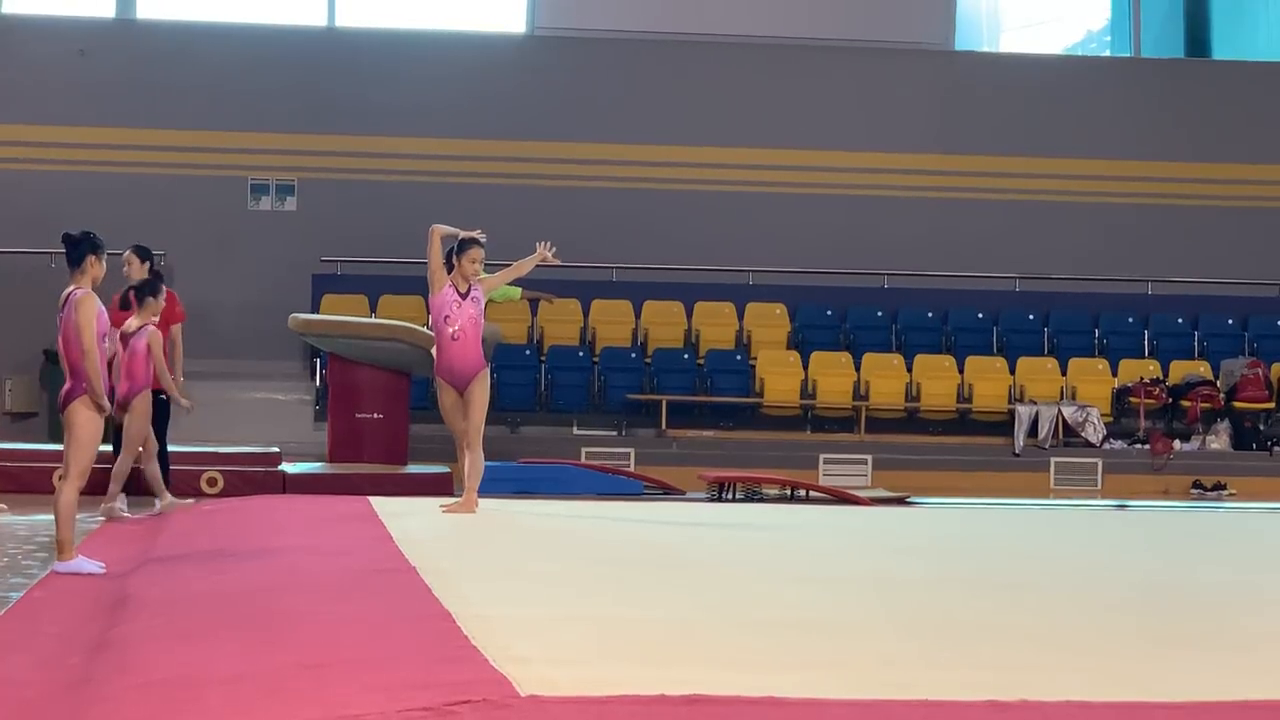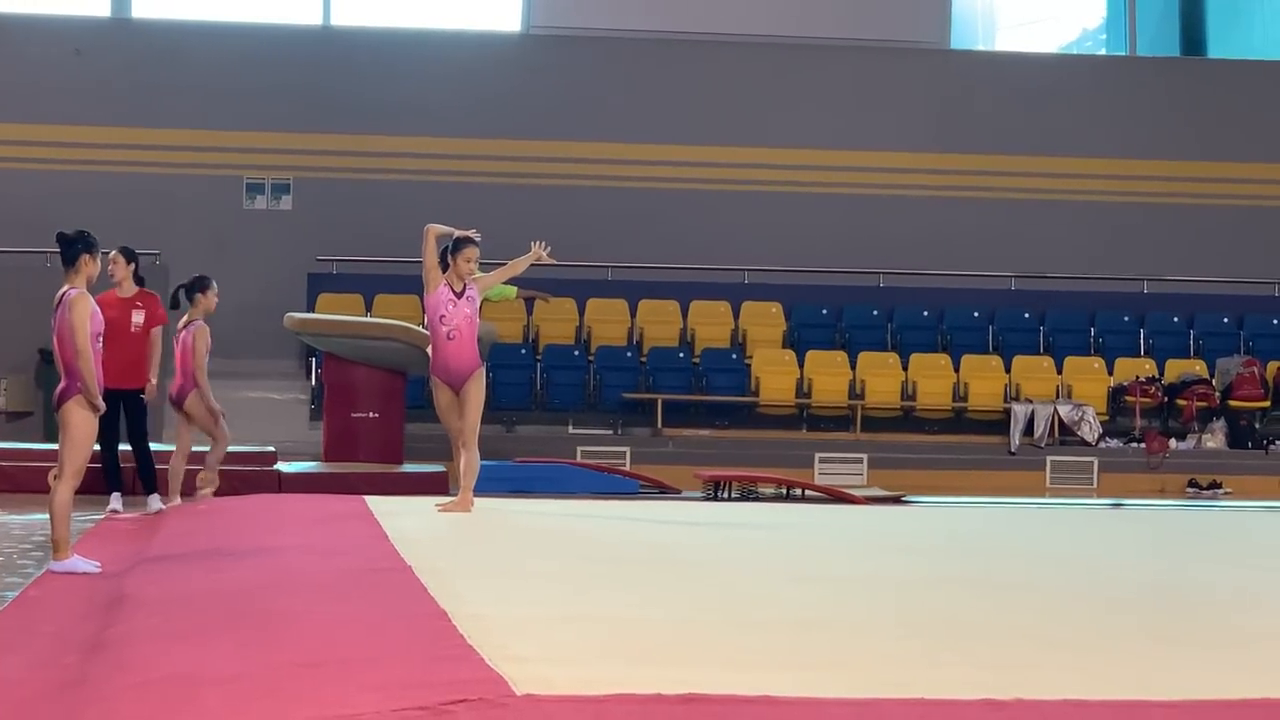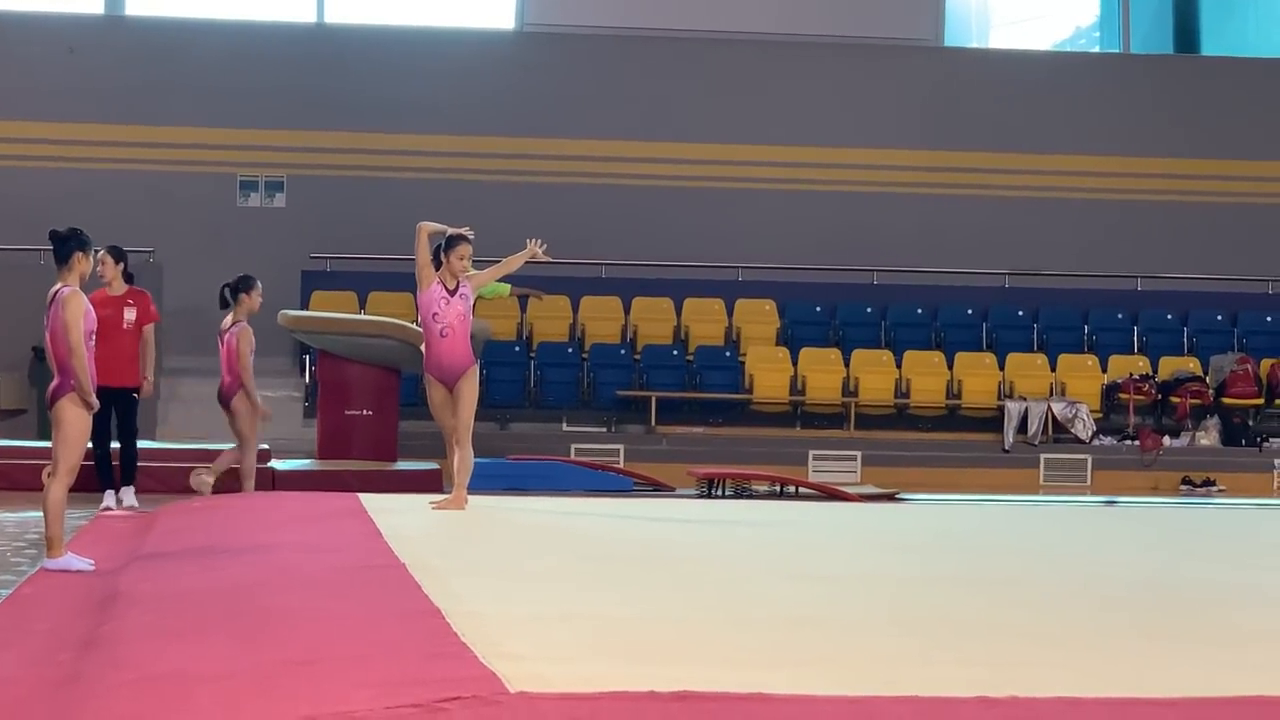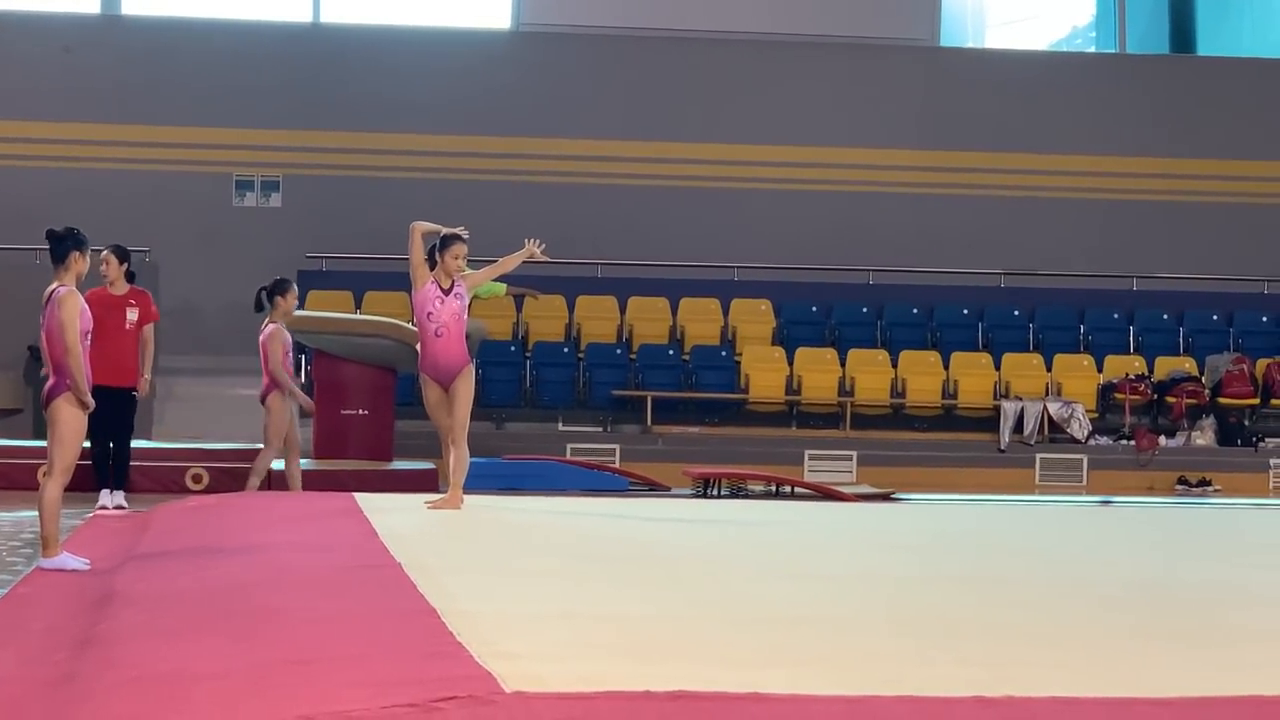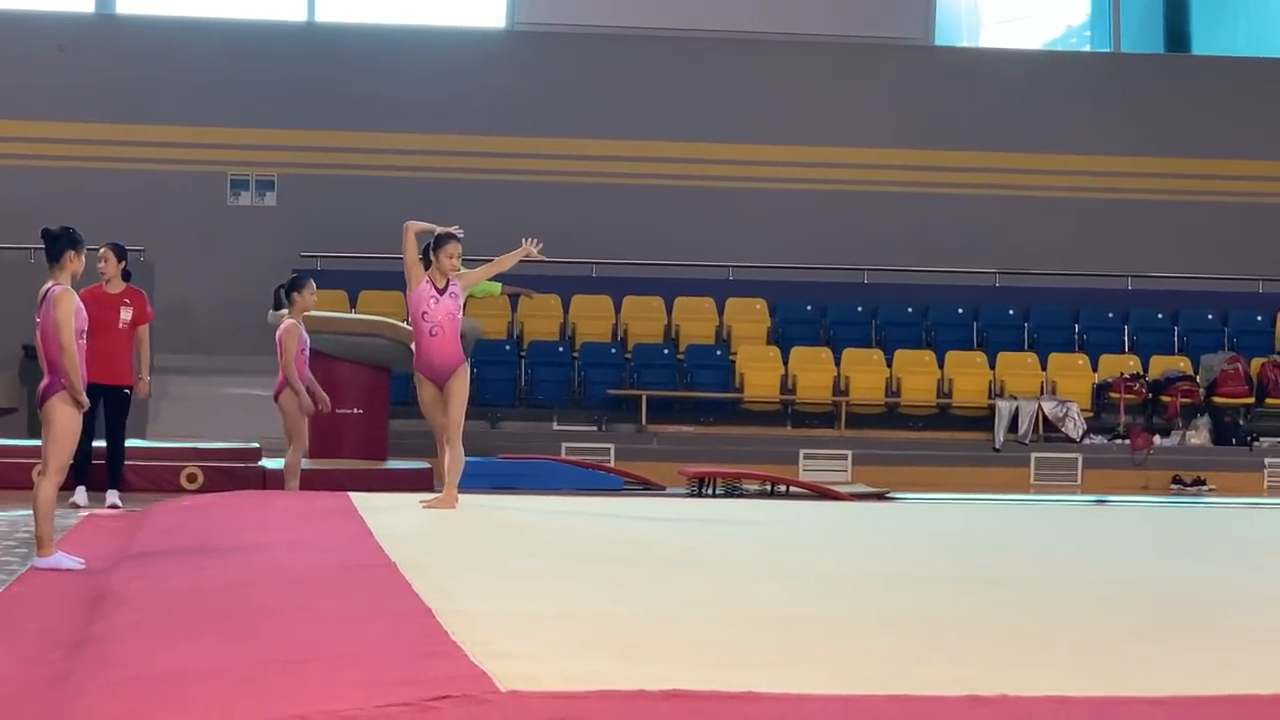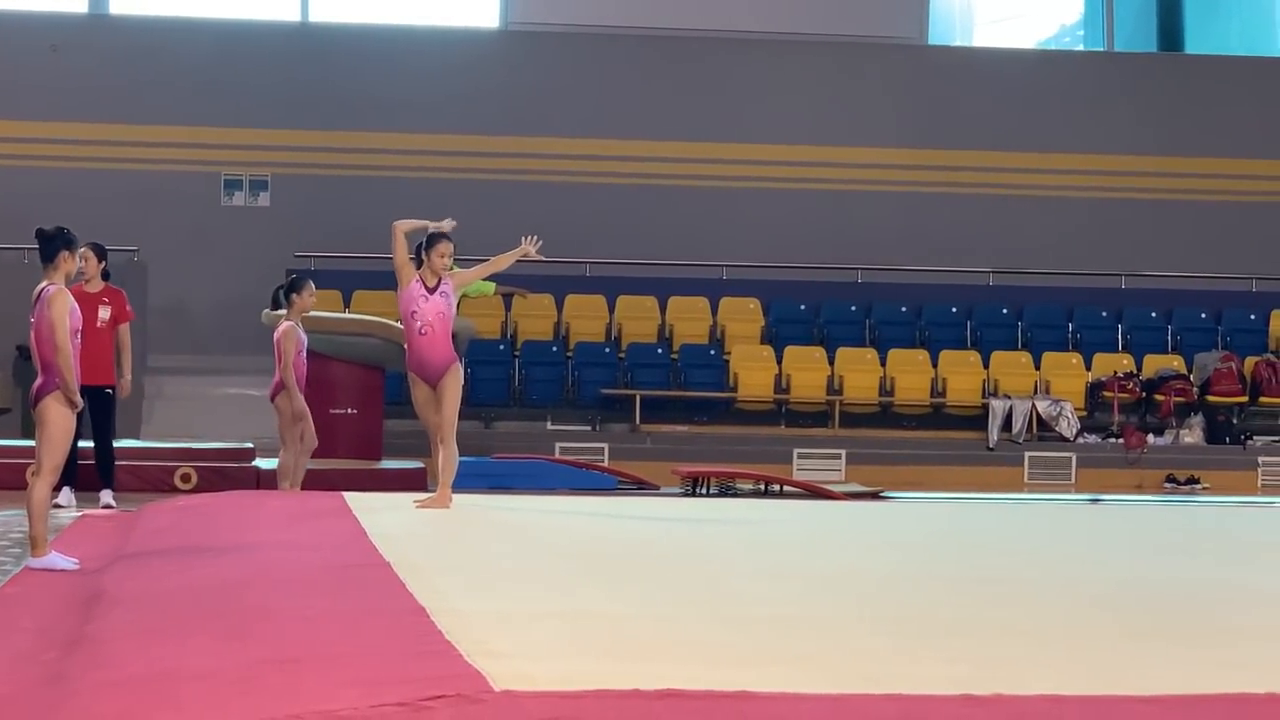
dt=0.4s
person 1, frame 1
left shoulder: (68, 297)
right shoulder: (86, 298)
left elbow: (66, 349)
right elbow: (89, 351)
right wrist: (101, 398)
left hip: (74, 394)
right hip: (85, 397)
left knee: (71, 479)
right knee: (73, 479)
left ankle: (68, 553)
right ankle: (66, 556)
person 1, frame 2
left shoulder: (63, 297)
right shoulder: (80, 298)
left elbow: (61, 349)
right elbow: (82, 352)
right wrist: (95, 397)
left hip: (69, 394)
right hip: (79, 396)
left knee: (66, 478)
right knee: (68, 479)
left ankle: (63, 552)
right ankle: (61, 555)
person 1, frame 3
left shoulder: (55, 294)
right shoulder: (73, 296)
right elbow: (76, 349)
right wrist: (89, 395)
left hip: (62, 391)
right hip: (73, 394)
left knee: (60, 476)
right knee: (62, 476)
left ankle: (57, 550)
right ankle: (55, 553)
person 1, frame 4
left shoulder: (51, 294)
right shoulder: (69, 296)
left elbow: (48, 346)
right elbow: (72, 349)
right wrist: (84, 394)
left hip: (58, 391)
right hip: (68, 394)
left knee: (56, 475)
right knee: (58, 476)
left ankle: (52, 549)
right ankle: (50, 552)
person 1, frame 5
left shoulder: (46, 293)
right shoulder: (65, 295)
left elbow: (43, 344)
right elbow: (67, 348)
right wrist: (80, 394)
left hip: (52, 390)
right hip: (63, 393)
left knee: (50, 474)
right knee: (52, 475)
left ankle: (47, 549)
right ankle: (45, 552)
person 1, frame 6
left shoulder: (41, 292)
right shoulder: (59, 294)
left elbow: (38, 343)
right elbow: (62, 348)
right wrist: (73, 393)
left hip: (46, 389)
right hip: (57, 393)
left knee: (44, 475)
right knee: (46, 475)
left ankle: (41, 549)
right ankle: (39, 552)
person 2, frame 1
left shoulder: (481, 287)
right shoulder: (439, 282)
left elbow: (515, 271)
right elbow: (435, 232)
left wrist: (539, 256)
right wrist: (462, 234)
left hip: (476, 373)
right hip: (446, 375)
left knee: (473, 439)
right knee: (460, 440)
left ankle: (469, 498)
right ankle: (467, 495)
person 2, frame 2
left shoulder: (476, 287)
right shoulder: (434, 282)
left elbow: (510, 270)
right elbow: (430, 231)
left wrist: (534, 256)
right wrist: (457, 233)
left hip: (471, 372)
right hip: (441, 374)
left knee: (469, 438)
right knee: (456, 439)
left ankle: (465, 497)
right ankle: (462, 495)
person 2, frame 3
left shoulder: (470, 284)
right shoulder: (428, 279)
left elbow: (504, 267)
right elbow: (422, 228)
left wrist: (529, 253)
right wrist: (450, 231)
left hip: (465, 369)
right hip: (435, 372)
left knee: (462, 436)
right knee: (449, 437)
left ankle: (459, 494)
right ankle: (456, 492)
person 2, frame 4
left shoulder: (465, 283)
right shoulder: (422, 280)
left elbow: (500, 267)
right elbow: (416, 228)
left wrist: (527, 253)
right wrist: (444, 231)
left hip: (460, 368)
right hip: (430, 371)
left knee: (458, 436)
right knee: (445, 437)
left ankle: (455, 494)
right ankle: (451, 492)
person 2, frame 5
left shoulder: (460, 282)
right shoulder: (417, 279)
left elbow: (496, 266)
right elbow: (409, 228)
left wrist: (524, 251)
right wrist: (437, 230)
left hip: (455, 367)
right hip: (425, 370)
left knee: (453, 435)
right knee: (440, 436)
left ankle: (450, 493)
right ankle: (446, 491)
person 2, frame 6
left shoulder: (452, 282)
right shoulder: (407, 278)
left elbow: (491, 266)
right elbow: (398, 228)
left wrist: (521, 251)
right wrist: (430, 225)
left hip: (447, 367)
right hip: (418, 370)
left knee: (446, 435)
right knee: (434, 435)
left ankle: (444, 493)
right ankle: (440, 491)
person 3, frame 1
left shoulder: (167, 298)
right shoulder: (119, 300)
left elbow: (176, 340)
left wrist: (178, 376)
left hip: (156, 382)
left knee: (157, 442)
right knee: (121, 440)
left ankle: (161, 497)
right ankle: (120, 496)
person 3, frame 2
left shoulder: (150, 301)
right shoulder: (102, 301)
left elbow: (156, 343)
left wrist: (152, 379)
left hip: (136, 383)
right hip: (106, 382)
left knee: (139, 440)
right knee: (108, 442)
left ankle: (153, 496)
right ankle: (115, 495)
person 3, frame 3
left shoulder: (141, 298)
right shoulder: (93, 300)
left elbow: (148, 340)
left wrist: (149, 376)
left hip: (128, 381)
right hip: (98, 380)
left knee: (127, 437)
right knee: (100, 439)
left ankle: (127, 489)
right ankle: (109, 492)
person 3, frame 4
left shoulder: (142, 298)
right shoulder: (92, 298)
left elbow: (148, 340)
left wrist: (145, 375)
left hip: (127, 381)
right hip: (97, 379)
left knee: (122, 438)
right knee: (99, 438)
left ankle: (119, 492)
right ankle: (104, 491)
person 3, frame 5
left shoulder: (137, 298)
right shoulder: (87, 295)
left elbow: (143, 340)
left wrist: (144, 376)
left hip: (121, 379)
right hip: (89, 376)
left knee: (116, 437)
right knee: (84, 434)
left ankle: (113, 491)
right ankle: (80, 489)
person 3, frame 6
left shoulder: (116, 296)
right shoulder: (69, 295)
left elbow: (124, 339)
left wrist: (126, 375)
left hip: (103, 379)
left knee: (103, 436)
right knee: (69, 435)
left ankle: (107, 491)
right ankle: (67, 489)
person 4, frame 1
left shoulder: (125, 328)
right shoulder: (152, 333)
left elbow: (118, 366)
right elbow: (161, 372)
left wrist: (118, 401)
right wrist: (178, 398)
left hip: (124, 393)
right hip: (139, 395)
left knee: (151, 448)
right knee: (129, 452)
left ankle: (165, 499)
right ankle: (110, 503)
person 4, frame 2
left shoulder: (182, 325)
right shoulder: (200, 328)
right elbow: (199, 369)
right wrist: (211, 401)
left hip: (177, 390)
right hip: (191, 392)
left knee: (182, 449)
right knee: (222, 437)
left ankle: (173, 500)
right ankle: (204, 485)
person 4, frame 3
left shoulder: (226, 324)
right shoulder: (243, 330)
right elbow: (244, 370)
left wrist: (254, 397)
right wrist: (257, 402)
left hip: (226, 390)
right hip: (239, 392)
left knee: (244, 446)
right knee: (250, 447)
left ankle: (205, 476)
person 4, frame 4
left shoulder: (274, 327)
right shoulder: (276, 331)
right elbow: (276, 369)
left wrist: (293, 395)
right wrist: (299, 394)
left hip: (280, 394)
right hip: (277, 394)
left knee: (294, 448)
right knee: (272, 448)
right ankle: (249, 494)
person 4, frame 5
left shoulder: (297, 325)
right shoulder: (291, 326)
right elbow: (288, 365)
left wrist: (318, 392)
right wrist: (304, 395)
left hip: (296, 392)
right hip: (289, 391)
left knee: (298, 446)
right knee: (298, 446)
person 4, frame 6
left shoulder: (295, 326)
right shoulder: (289, 328)
right elbow: (286, 367)
right wrist: (296, 399)
left hip: (293, 393)
right hip: (286, 393)
left knee: (309, 443)
right knee: (290, 447)
left ankle: (294, 491)
